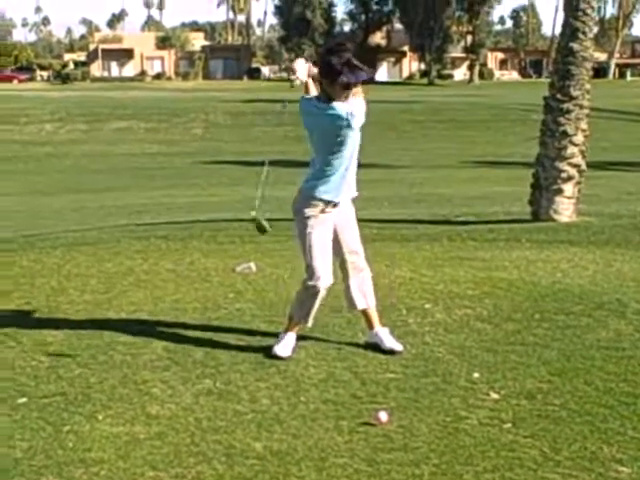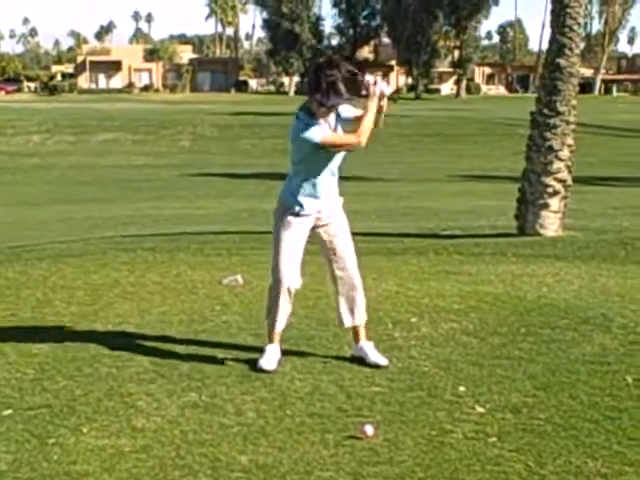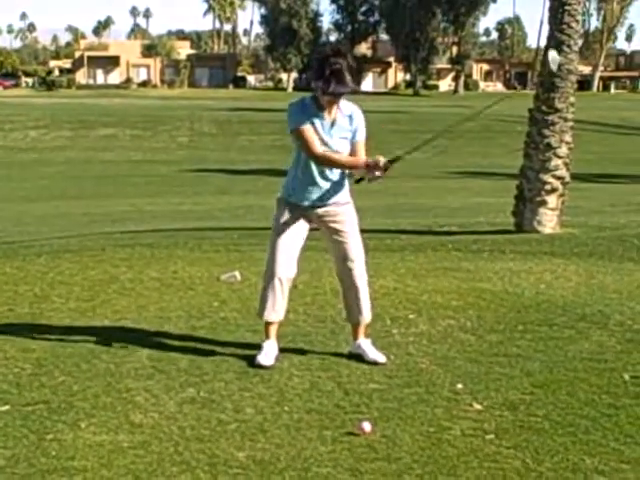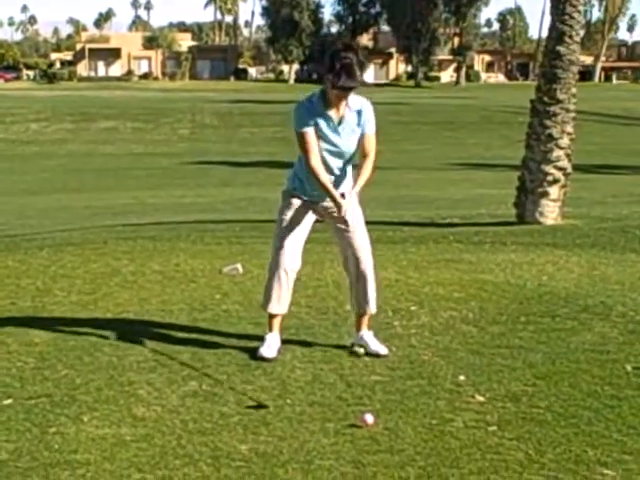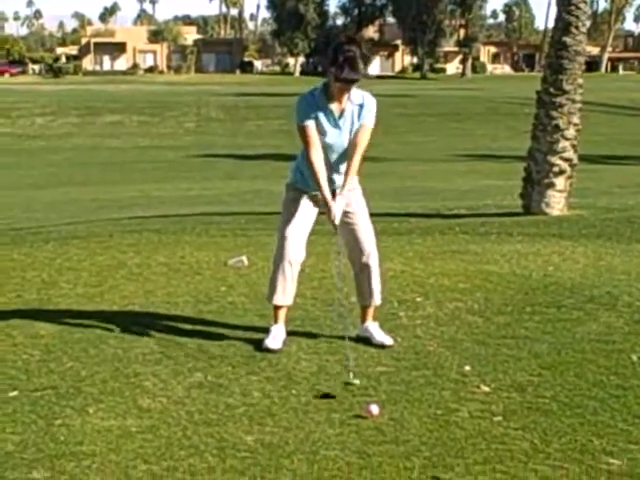
dt=0.3s
person 1, frame 1
left shoulder: (308, 105)
right shoulder: (348, 115)
right elbow: (358, 93)
left wrist: (309, 72)
right wrist: (309, 72)
left hip: (338, 199)
right hip: (317, 205)
left knee: (356, 262)
right knee: (319, 277)
left ankle: (375, 330)
right ankle: (289, 333)
person 1, frame 2
left shoulder: (332, 109)
right shoulder: (306, 130)
left elbow: (366, 119)
right elbow: (357, 140)
left wrist: (379, 100)
right wrist: (372, 99)
left hip: (329, 208)
right hip: (296, 211)
left knee: (349, 274)
right knee: (285, 279)
left ankle: (361, 343)
right ankle: (273, 346)
person 1, frame 3
left shoulder: (354, 115)
right shoulder: (298, 111)
left elbow: (357, 160)
right elbow: (318, 154)
left wrist: (372, 167)
right wrist: (365, 162)
left hip: (337, 202)
right hip: (296, 203)
left knee: (355, 270)
right knee: (279, 269)
left ankle: (360, 341)
right ankle: (270, 342)
person 1, frame 4
left shoulder: (364, 109)
right shoulder: (305, 110)
left elbow: (368, 154)
right elbow: (312, 161)
left wrist: (353, 192)
right wrist: (334, 197)
left hip: (344, 195)
right hip: (302, 195)
left knee: (362, 261)
right knee: (284, 261)
left ankle: (363, 332)
right ankle: (273, 335)
person 1, frame 5
left shoulder: (366, 103)
right shoulder: (307, 103)
left elbow: (357, 152)
right elbow: (314, 153)
left wrist: (342, 193)
right wrist: (326, 197)
left hip: (346, 187)
right hip: (306, 187)
left knee: (367, 253)
right knee: (288, 252)
left ankle: (368, 323)
right ankle: (278, 326)
